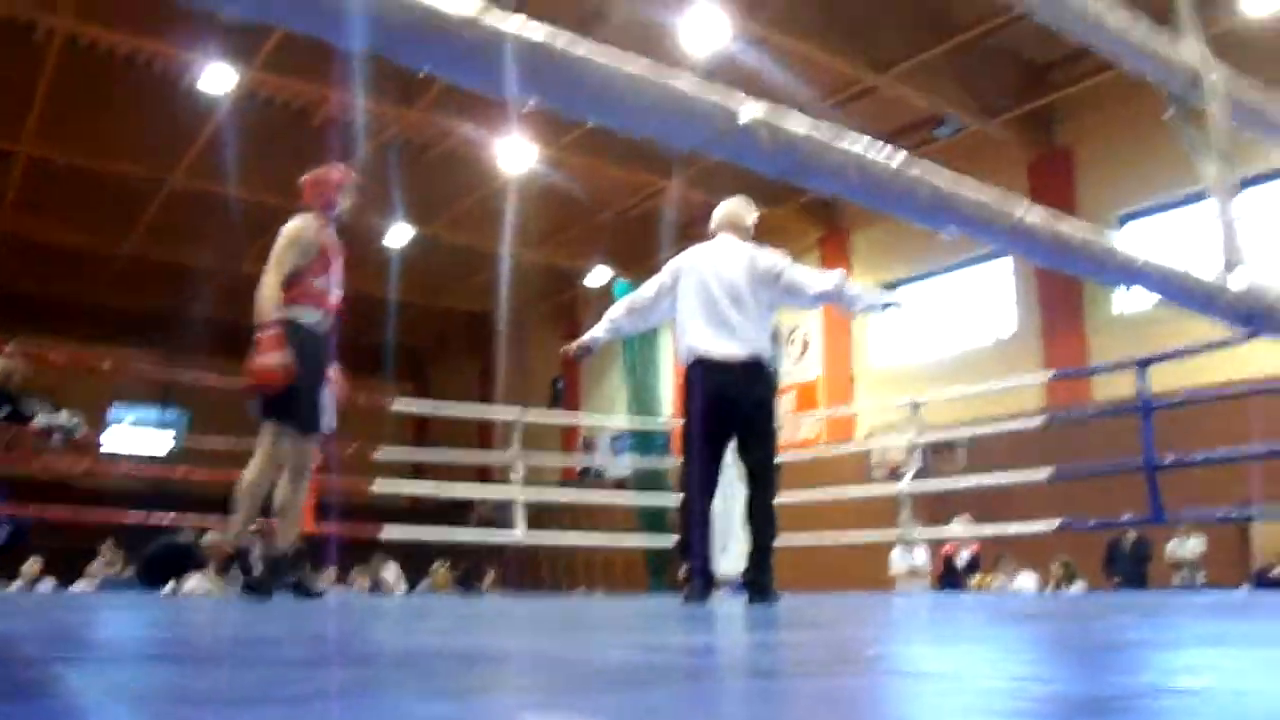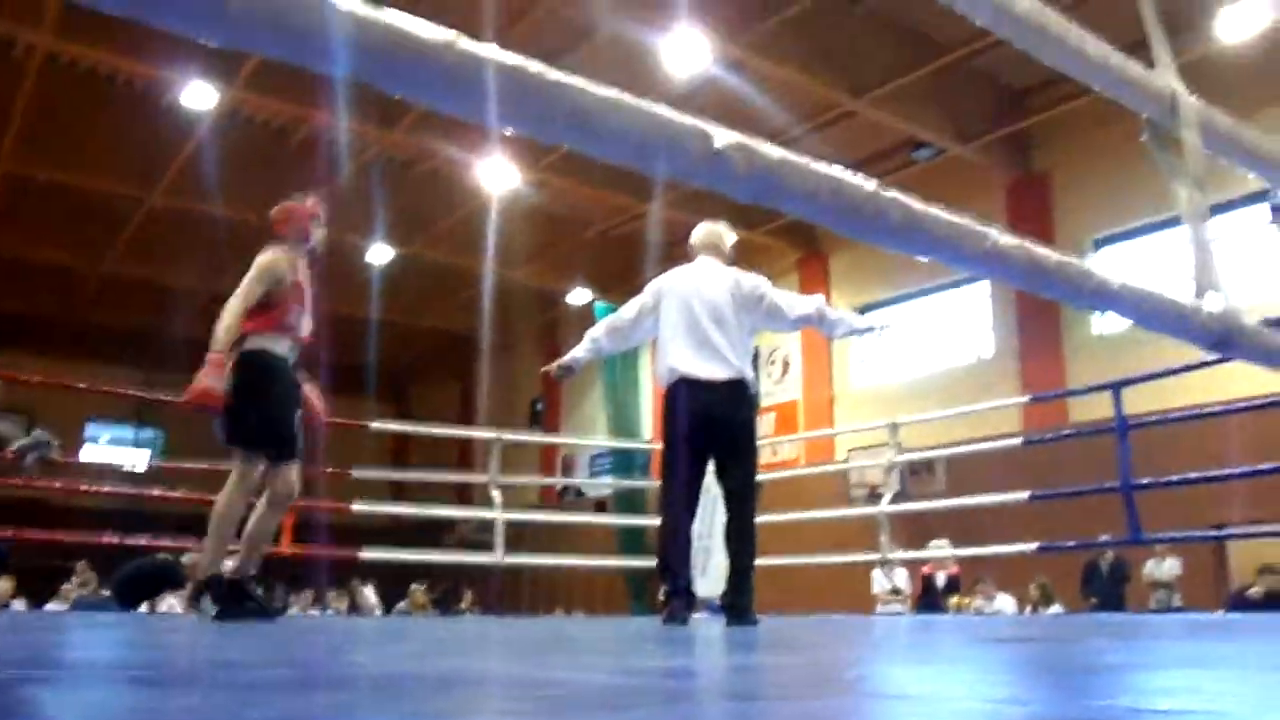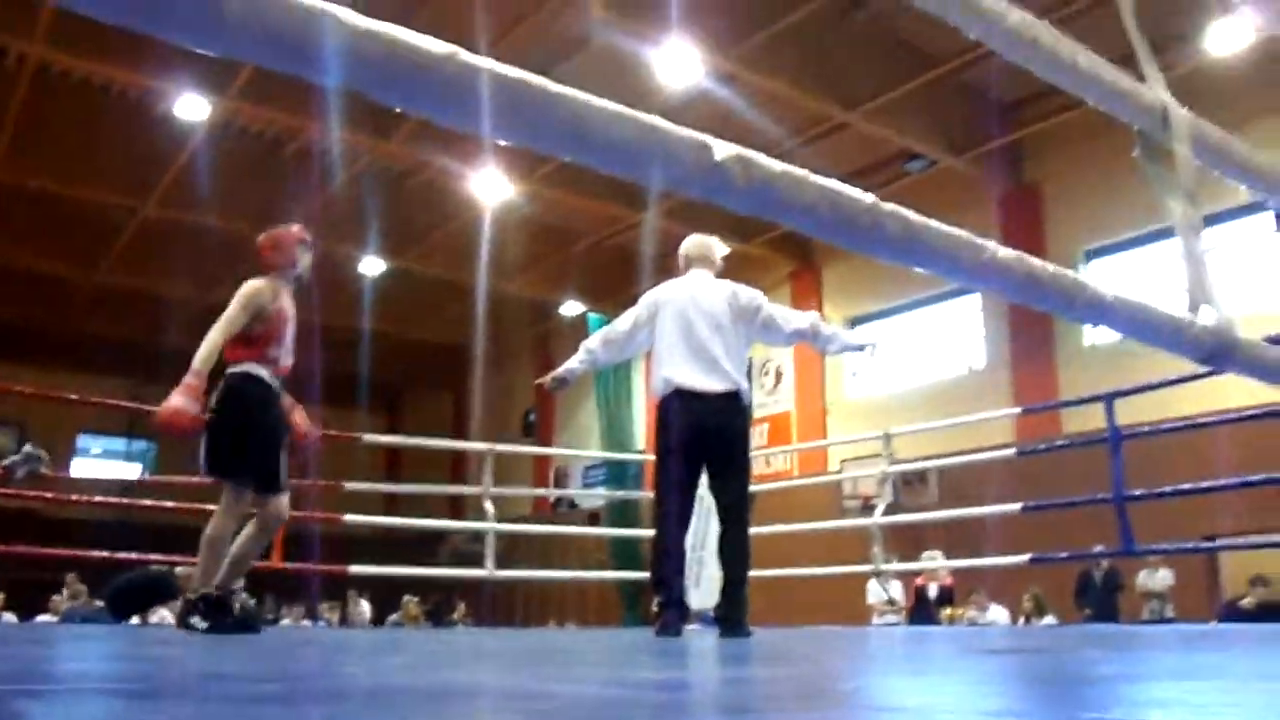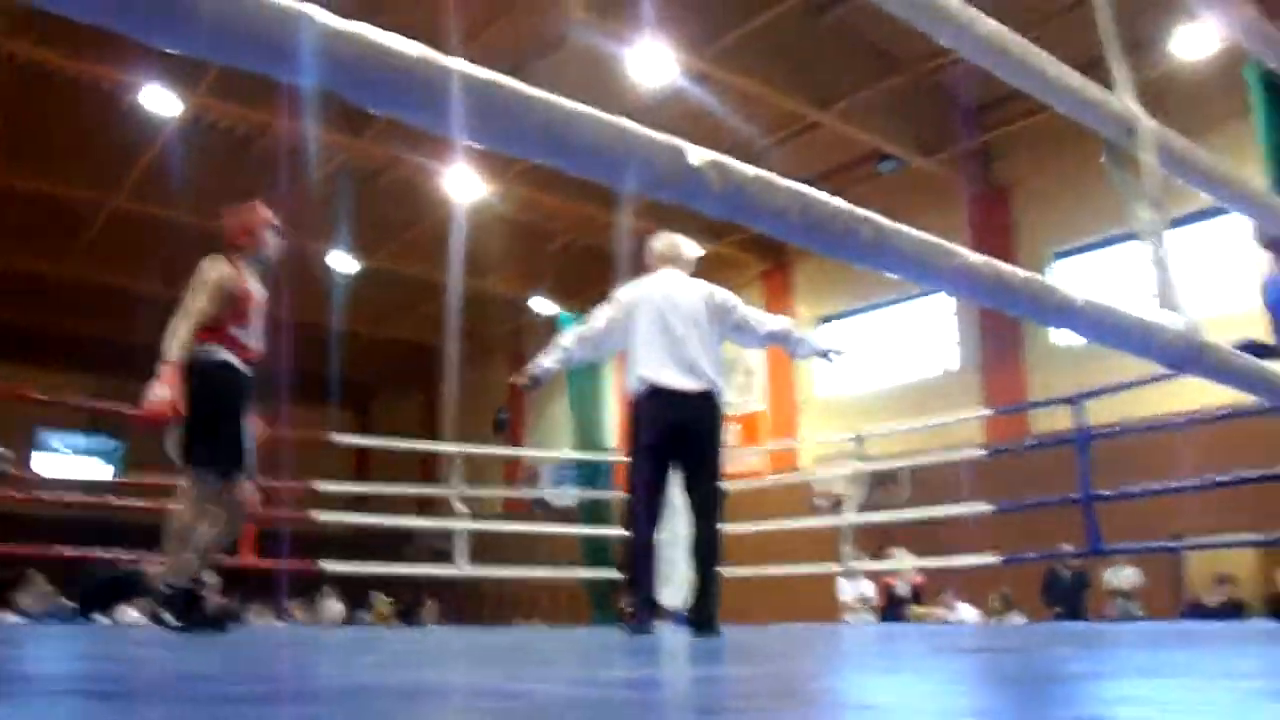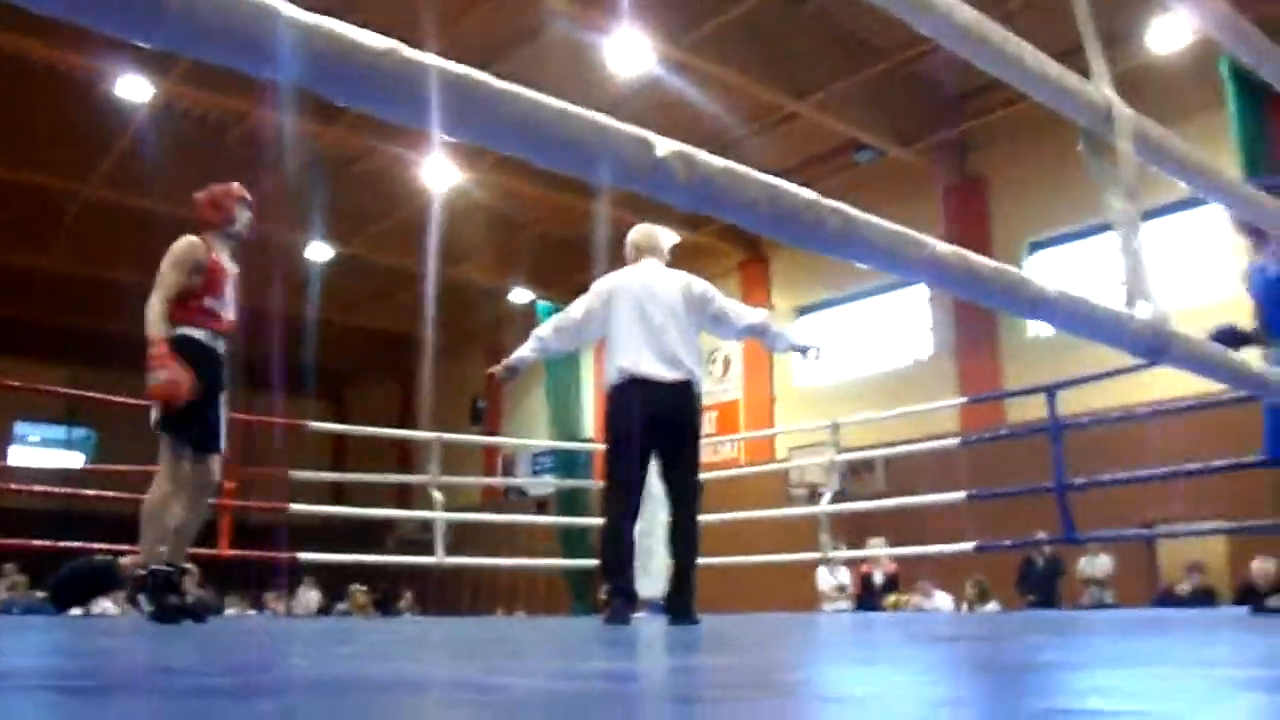
dt=0.1s
person 1, frame 1
left shoulder: (330, 241)
right shoulder: (302, 227)
right elbow: (270, 284)
left wrist: (328, 363)
right wrist: (268, 339)
left hip: (314, 348)
right hip: (294, 337)
left knee: (305, 457)
right knee: (275, 449)
left ankle: (284, 560)
right ankle: (237, 553)
person 1, frame 2
left shoulder: (301, 272)
right shoulder: (277, 260)
right elbow: (236, 307)
left wrist: (304, 385)
right wrist: (218, 359)
left hip: (281, 376)
right hip: (261, 369)
left knee: (284, 485)
right knee: (246, 475)
left ankle: (238, 581)
right ankle: (209, 579)
person 1, frame 3
left shoulder: (286, 301)
right shoulder: (260, 290)
right elbow: (218, 336)
left wrist: (290, 408)
right wrist: (191, 385)
left hip: (264, 402)
right hip: (245, 396)
left knee: (275, 513)
right knee: (236, 502)
left ankle: (218, 597)
right ankle: (197, 600)
person 1, frame 4
left shoulder: (254, 284)
right shoulder: (223, 270)
right elbow: (185, 322)
right wrist: (168, 373)
left hip: (235, 389)
right hip: (210, 380)
left knee: (242, 500)
right knee: (201, 489)
left ankle: (183, 589)
right ankle: (171, 593)
person 1, frame 5
left shoulder: (228, 264)
right shoulder: (192, 247)
right elbow: (157, 302)
right wrist: (162, 356)
left hip: (209, 361)
right hip: (182, 358)
left knee: (207, 477)
right knee: (174, 469)
left ankle: (167, 575)
right ankle: (146, 572)
person 2, frame 1
left shoulder: (685, 263)
right shoulder: (761, 261)
left elbow: (640, 304)
right elbow: (821, 285)
left wrist: (592, 338)
right wrist: (877, 299)
left hip: (705, 377)
right hip: (750, 377)
left knee: (699, 478)
right knee: (760, 479)
left ankle: (697, 577)
right ankle: (759, 580)
person 2, frame 2
left shoulder: (667, 284)
right shoulder: (743, 283)
left elbow: (621, 325)
right elbow: (800, 310)
left wrist: (574, 358)
right wrist: (856, 325)
left hip: (686, 397)
right hip: (732, 398)
left knee: (678, 500)
right knee: (740, 500)
left ankle: (677, 598)
right ankle: (738, 602)
person 2, frame 3
left shoulder: (661, 296)
right shoulder: (738, 296)
left elbow: (616, 336)
right elbow: (794, 324)
left wrist: (568, 369)
right wrist: (847, 341)
left hip: (680, 409)
right hip: (726, 410)
left knee: (672, 511)
right knee: (733, 512)
left ankle: (670, 609)
right ankle: (732, 614)
person 2, frame 4
left shoulder: (634, 294)
right shoulder: (711, 295)
left elbow: (590, 335)
right elbow: (765, 326)
left wrist: (542, 367)
right wrist: (814, 347)
left hip: (654, 406)
right hip: (700, 408)
left knee: (644, 508)
right knee: (705, 510)
left ankle: (641, 607)
right ankle: (704, 612)
person 2, frame 5
left shoulder: (613, 285)
right shoulder: (689, 286)
left elbow: (569, 325)
right elbow: (742, 318)
left wrist: (520, 358)
right wrist: (789, 341)
left hip: (631, 397)
right hip: (679, 398)
left knee: (622, 499)
right knee: (683, 500)
left ankle: (619, 597)
right ankle: (681, 601)
